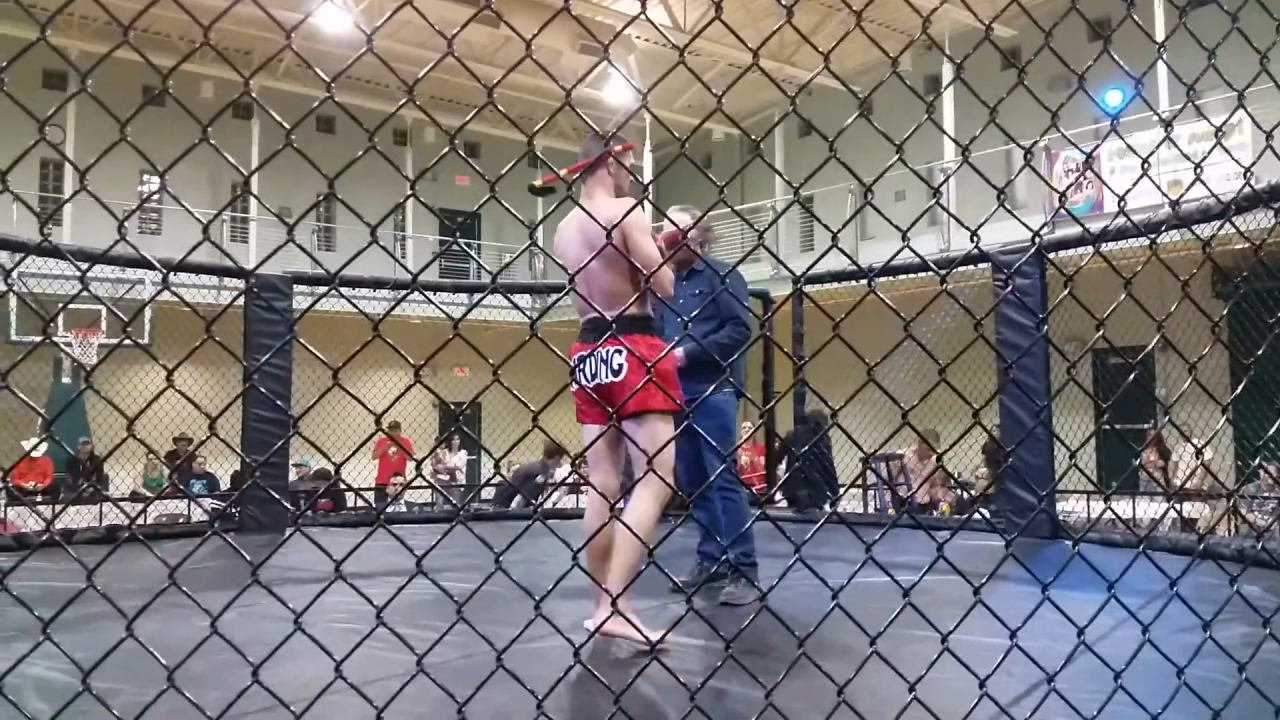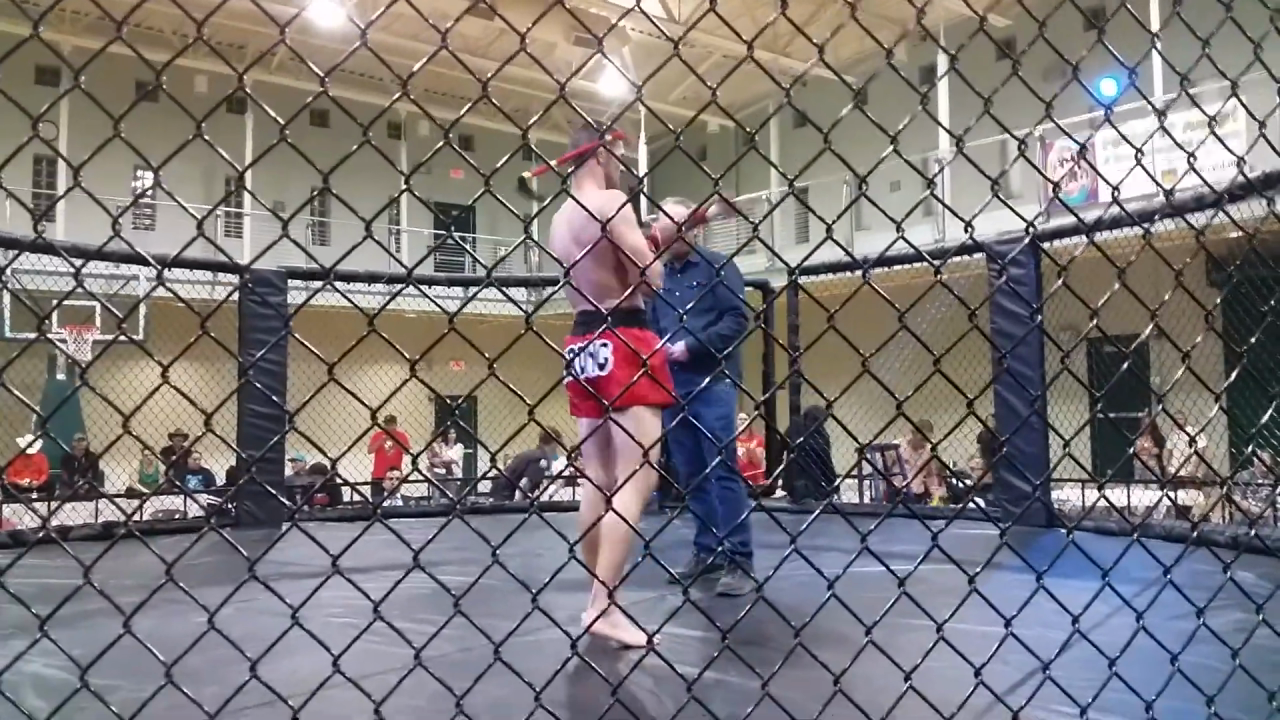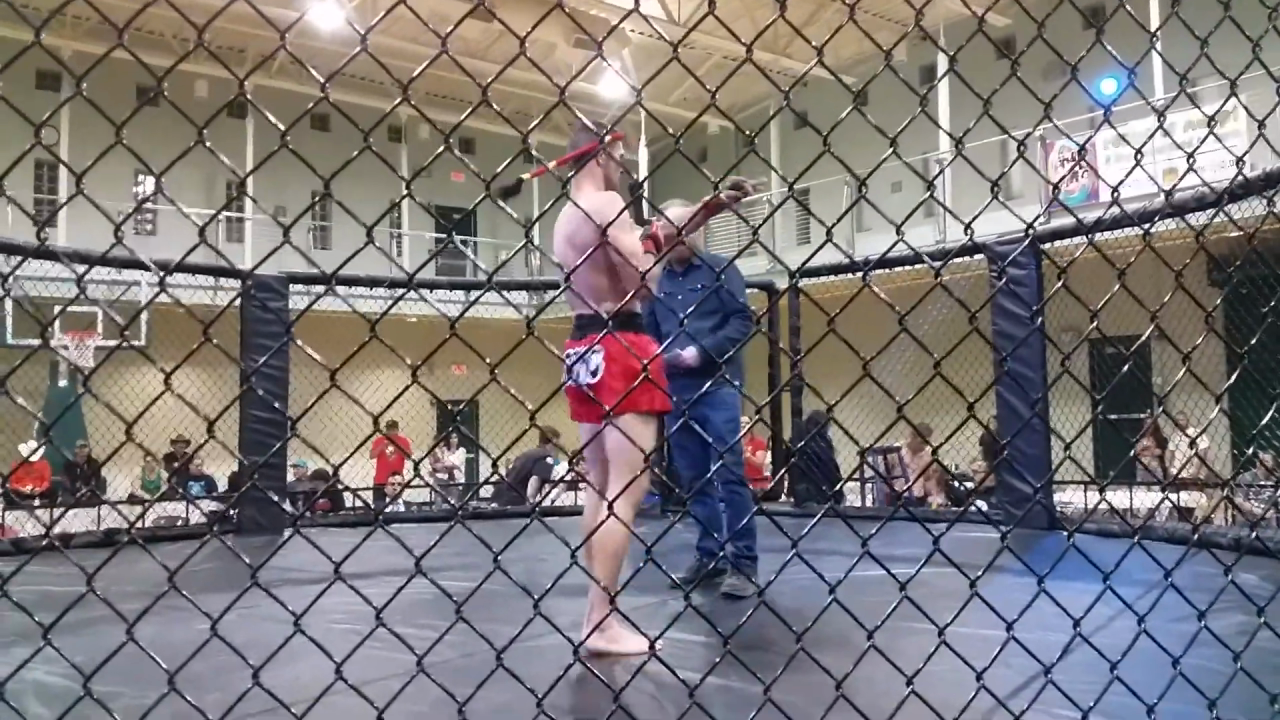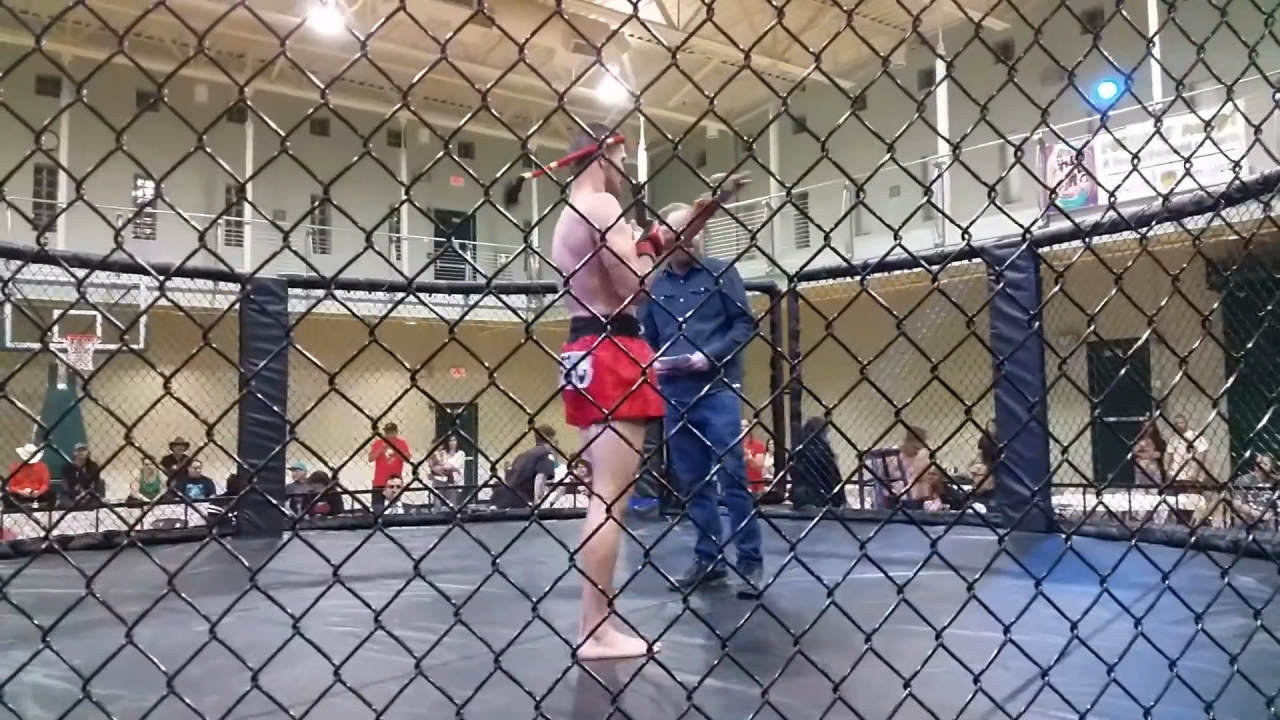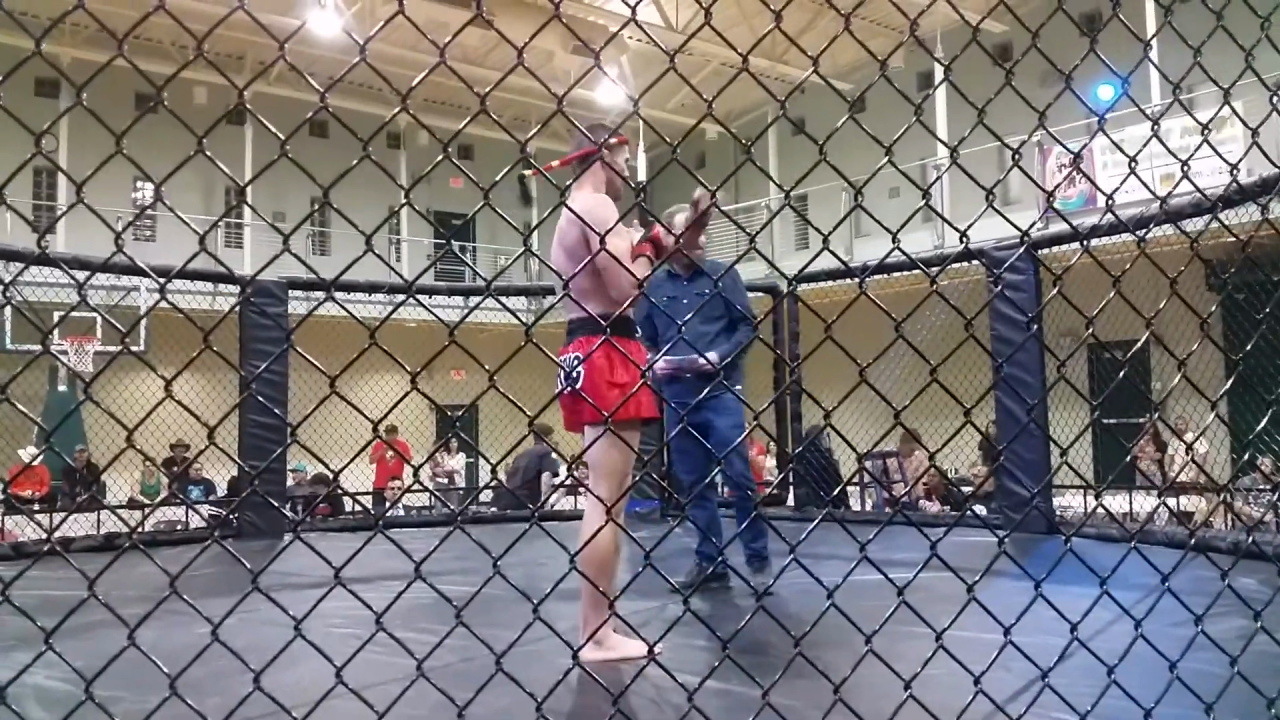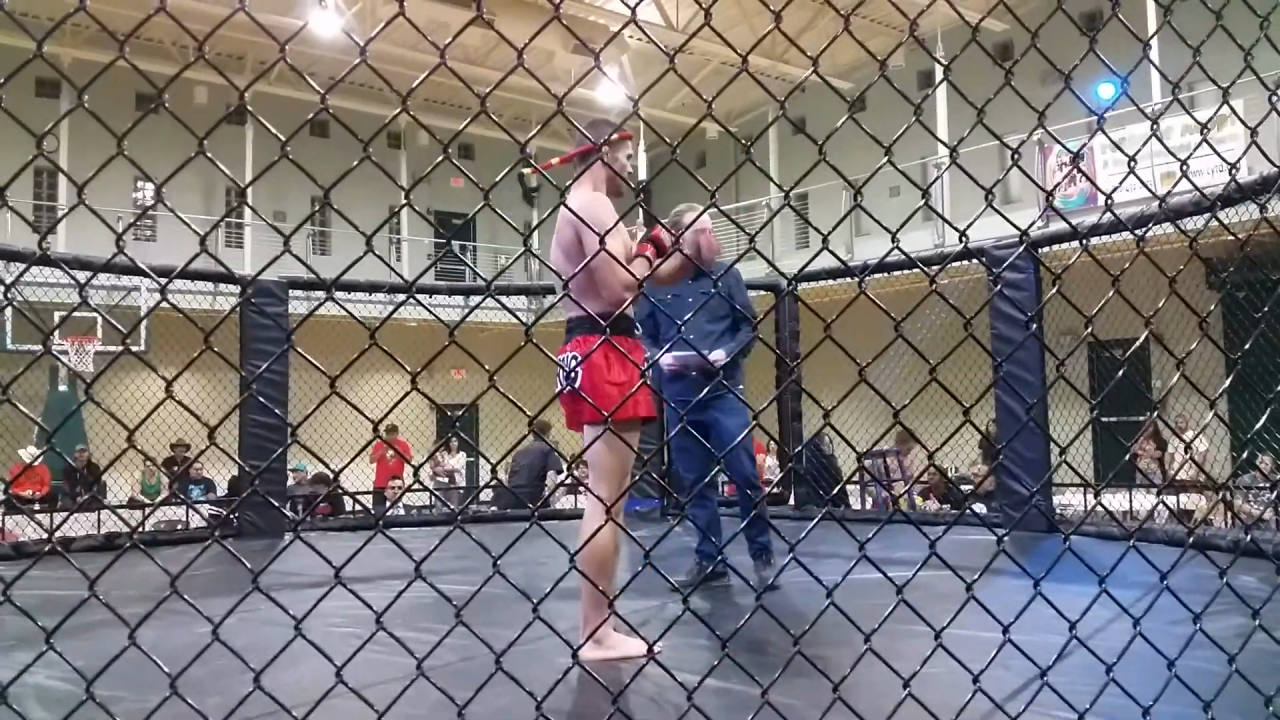
dt=0.1s
person 1, frame 1
left shoulder: (564, 228)
right shoulder: (627, 212)
right elbow: (663, 288)
left wrist: (652, 248)
right wrist: (658, 253)
left hip: (588, 353)
right hip: (635, 350)
left knee: (601, 487)
right knee: (655, 480)
left ankle: (603, 607)
right ankle: (618, 608)
person 1, frame 2
left shoulder: (564, 214)
right shoulder: (611, 202)
right elbow: (650, 279)
left wrist: (682, 225)
right wrist: (652, 242)
left hip: (584, 345)
right hip: (622, 342)
left knee: (600, 482)
right knee: (637, 477)
left ankle: (599, 604)
right ankle: (603, 610)
person 1, frame 3
left shoulder: (564, 216)
right shoulder: (607, 205)
left elbow: (623, 257)
right elbow: (643, 280)
left wrist: (705, 211)
right wrist: (651, 243)
left hip: (583, 349)
right hip: (621, 348)
left knee: (600, 489)
right knee: (629, 487)
left ankle: (601, 612)
right ankle: (600, 622)
person 1, frame 4
left shoulder: (568, 215)
right shoulder: (602, 206)
left elbow: (620, 271)
right elbow: (632, 284)
left wrist: (697, 213)
right wrist: (649, 244)
left hip: (582, 352)
right hip: (612, 353)
left knee: (601, 496)
right knee: (612, 497)
left ankle: (598, 620)
right ankle: (596, 631)
person 1, frame 5
left shoulder: (574, 211)
right shoulder: (598, 207)
left elbow: (626, 267)
right elbow: (626, 289)
left wrist: (689, 226)
right wrist: (649, 249)
left hip: (582, 352)
right hip: (608, 355)
left knee: (600, 497)
right knee: (609, 500)
left ankle: (597, 623)
right ankle: (597, 633)
person 1, frame 6
left shoulder: (577, 208)
right shoulder: (595, 205)
left elbow: (628, 284)
right elbow: (617, 291)
left wrist: (680, 261)
right wrist: (651, 250)
left hip: (584, 350)
right hip: (606, 352)
left knee: (602, 497)
right knee: (608, 498)
left ankle: (596, 623)
right ankle: (598, 634)
person 2, frame 1
left shoulder: (722, 276)
left elbow: (739, 330)
left wrist: (689, 353)
left hip: (715, 390)
right hip: (678, 393)
left knee: (724, 477)
right knee: (693, 482)
left ankle: (743, 570)
right ankle: (711, 560)
person 2, frame 2
left shoulder: (719, 266)
right shoulder: (660, 277)
left elbow: (737, 319)
right elbow: (652, 328)
left wrist: (691, 347)
left hip: (715, 381)
right hip: (675, 386)
left knee: (723, 469)
right knee: (691, 474)
left ankle: (739, 561)
right ankle: (708, 552)
person 2, frame 3
left shoulder: (720, 270)
right shoulder: (658, 281)
left elbow: (743, 321)
right elbow: (649, 332)
left wrist: (702, 352)
left hip: (718, 385)
right hip: (676, 391)
left knee: (730, 472)
right knee: (693, 479)
left ankle: (743, 564)
right ankle: (710, 556)
person 2, frame 4
left shoulder: (722, 273)
right shoulder: (655, 285)
left elbow: (745, 324)
right elbow: (645, 337)
left wrist: (712, 355)
right wrist: (651, 360)
left hip: (720, 390)
right hip: (676, 395)
left knee: (732, 475)
right knee: (692, 481)
left ankle: (750, 563)
right ankle: (708, 559)
person 2, frame 5
left shoulder: (723, 276)
right shoulder: (654, 286)
left elbow: (748, 326)
right elbow: (643, 338)
left wrist: (719, 357)
right wrist: (653, 362)
left hip: (722, 392)
right hip: (677, 397)
left knee: (739, 477)
right knee: (693, 483)
left ankle: (758, 560)
right ankle: (709, 561)
person 2, frame 6
left shoulder: (728, 276)
right shoulder: (656, 284)
left elbow: (750, 326)
right elbow: (642, 335)
left wrist: (727, 353)
right wrist: (658, 357)
left hip: (725, 393)
right hip: (679, 397)
left knee: (744, 475)
right knee: (693, 481)
left ankle: (762, 554)
right ankle: (709, 559)
